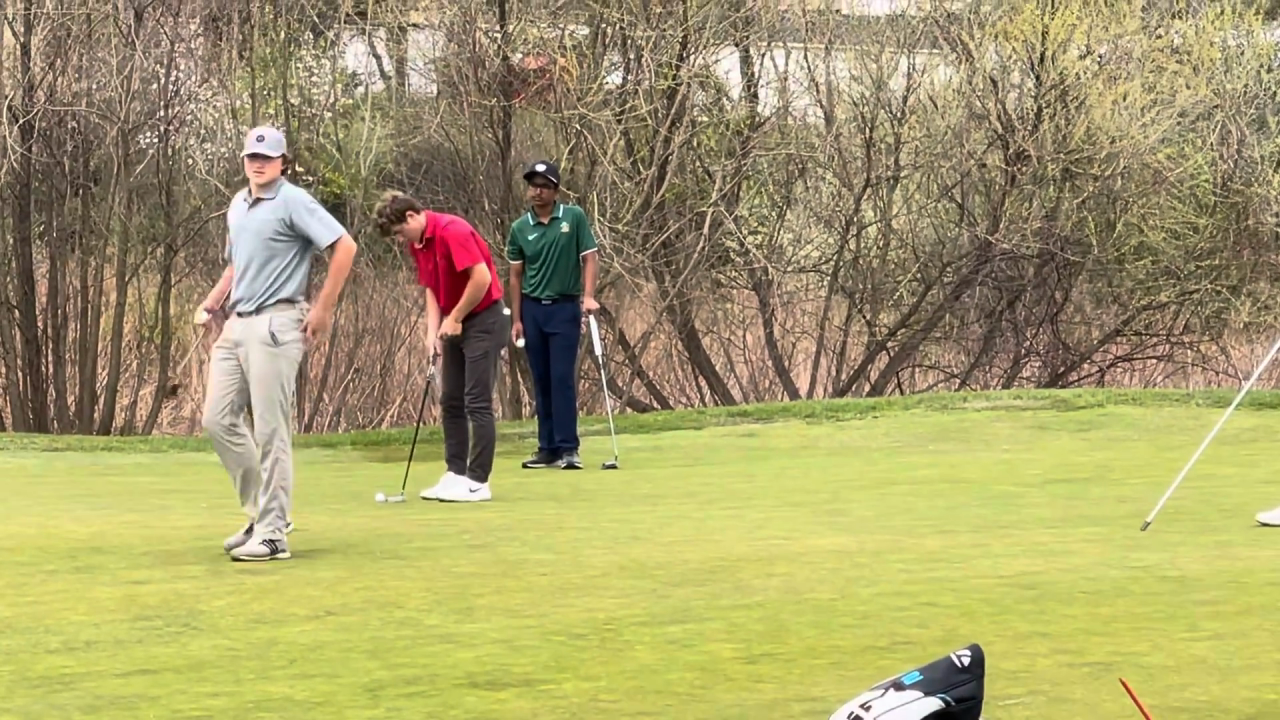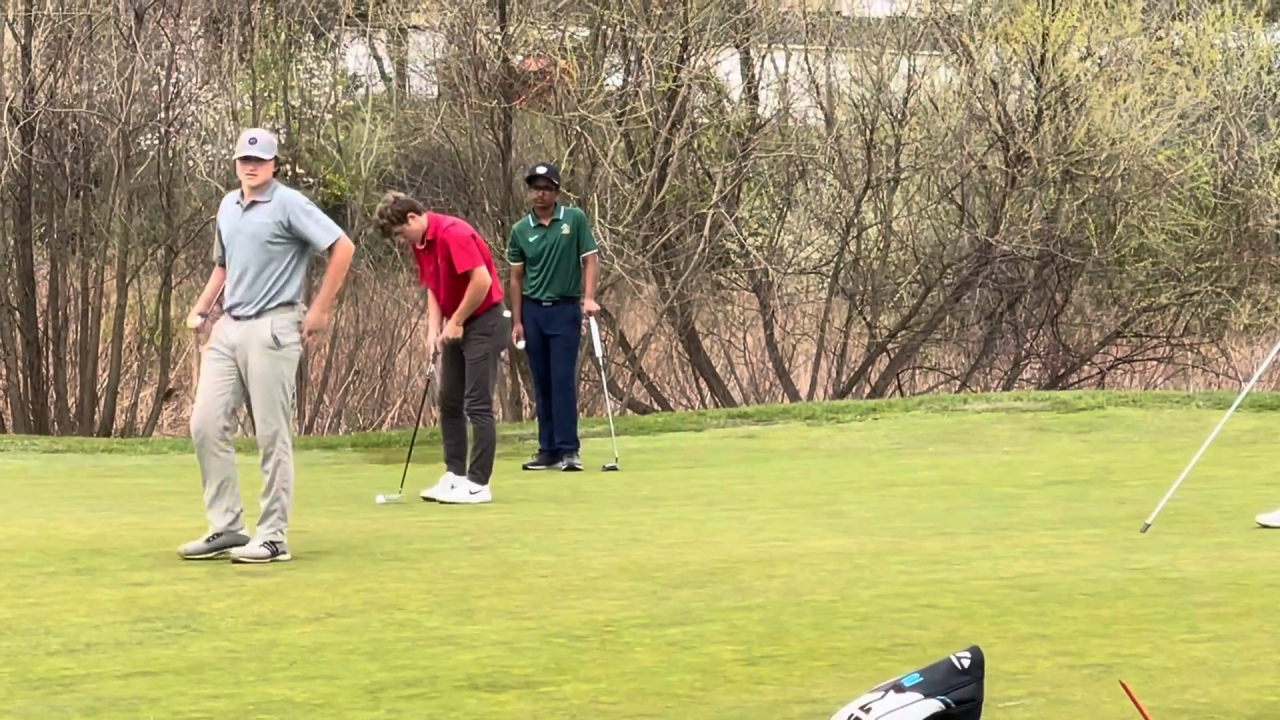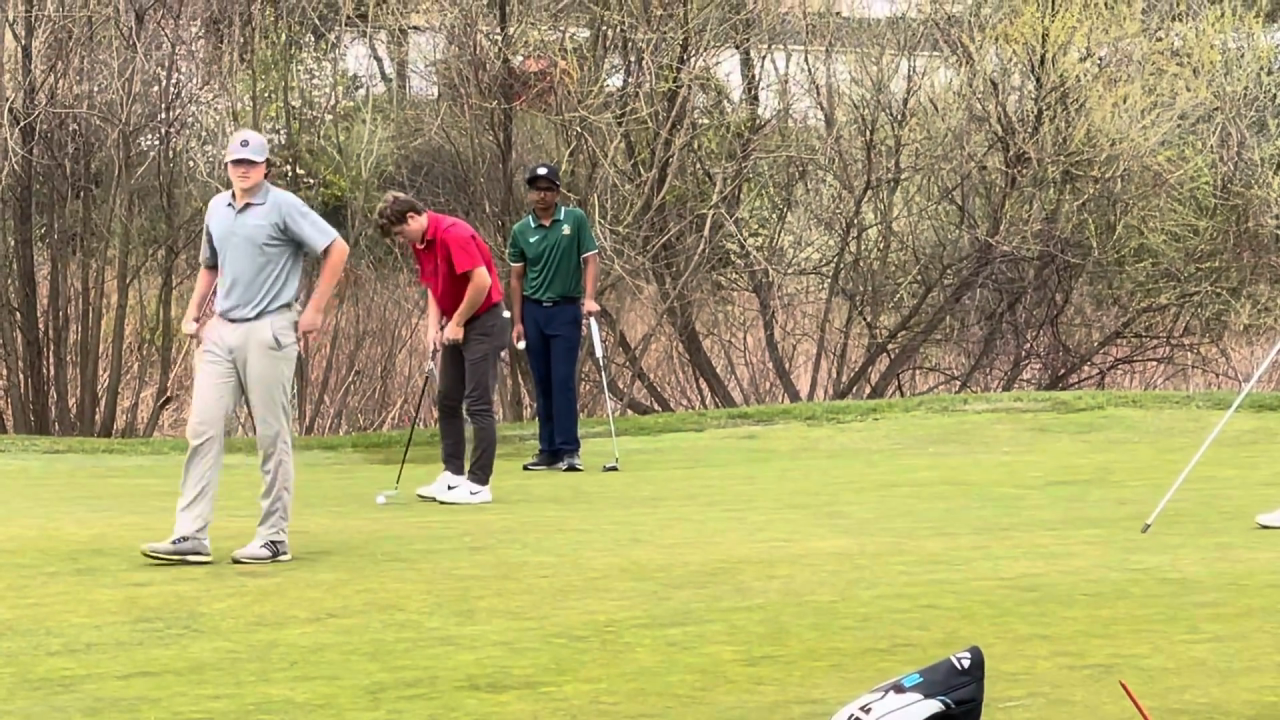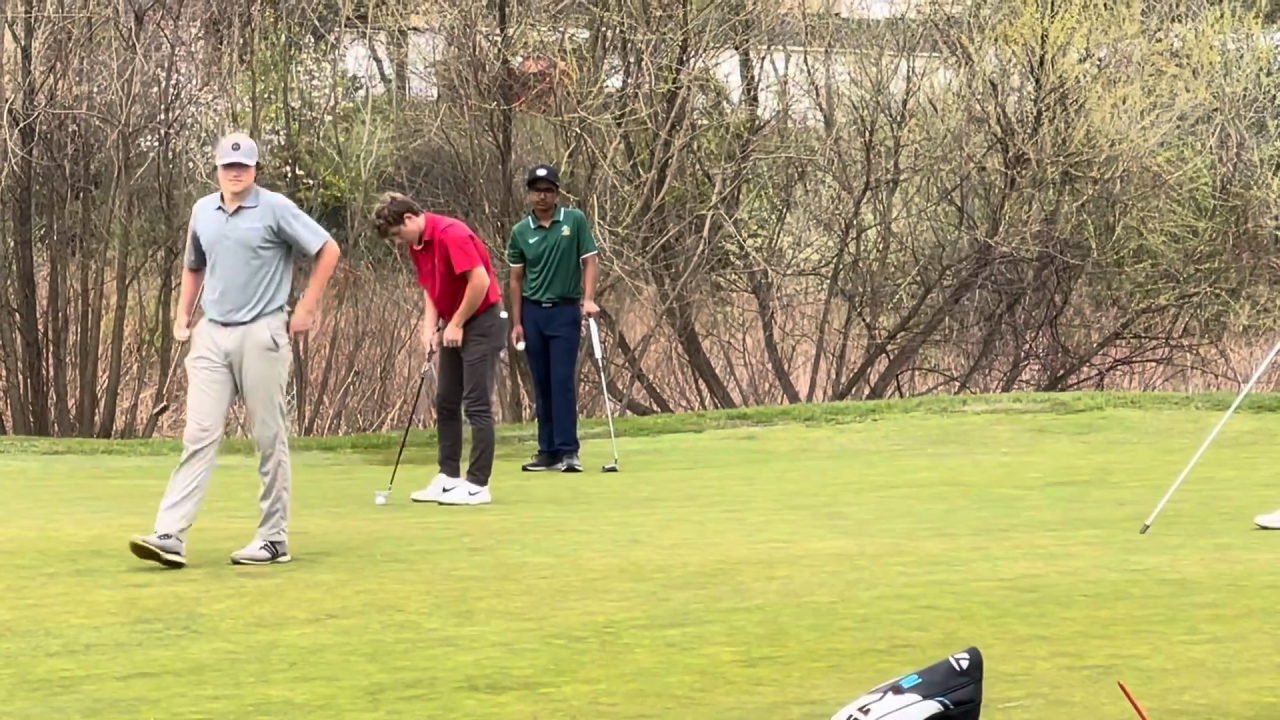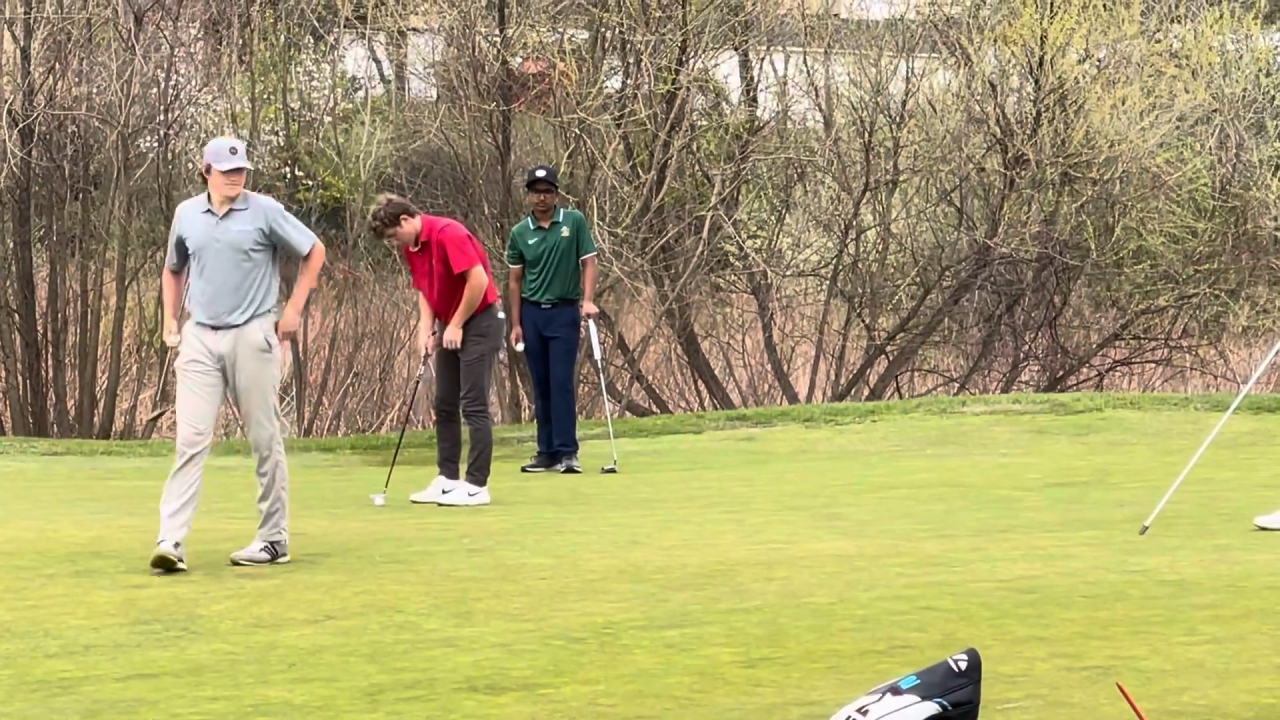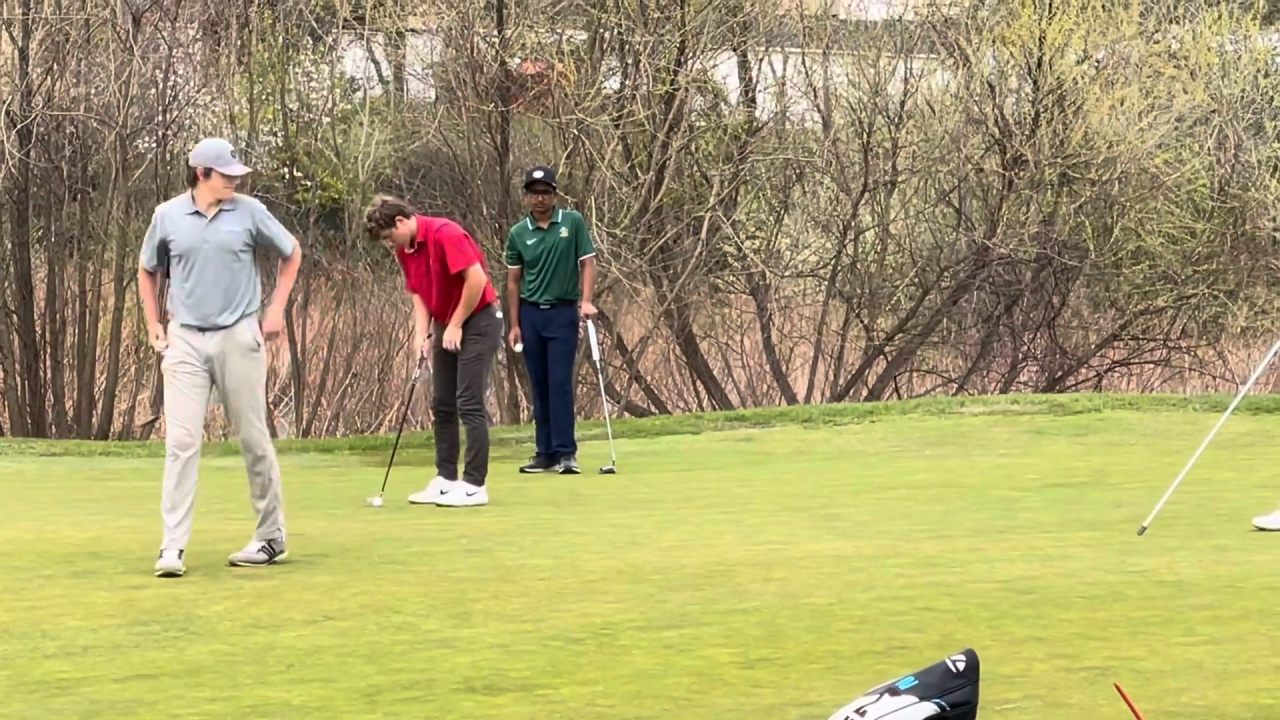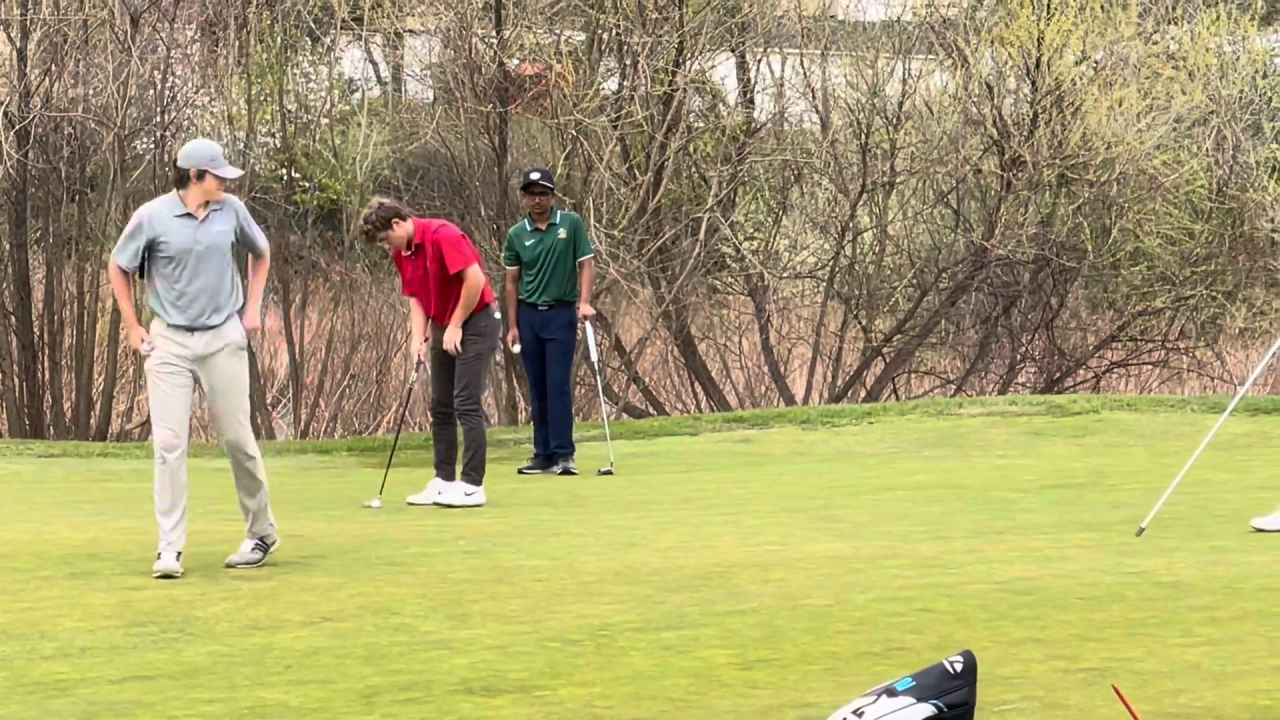
dt=0.1s
person 1, frame 1
left shoulder: (294, 201)
right shoulder: (238, 203)
left elbow: (345, 247)
left wrist: (322, 309)
right wrist: (214, 300)
left hip: (276, 326)
right hip: (236, 325)
left knee: (270, 431)
right knee: (218, 422)
left ankle: (272, 533)
right ankle: (261, 513)
person 1, frame 2
left shoulder: (291, 204)
right shoulder: (228, 205)
left elbow: (342, 248)
left wrist: (320, 308)
right wrist: (202, 307)
left hip: (273, 331)
right hip: (230, 328)
left knee: (272, 435)
right knee: (205, 425)
left ankle: (273, 535)
right ankle: (226, 527)
person 1, frame 3
left shoulder: (283, 205)
right shoulder: (216, 207)
left elbow: (337, 249)
left wrist: (315, 309)
right wrist: (192, 313)
left hip: (268, 332)
right hip: (221, 331)
left knee: (271, 436)
right knee: (203, 430)
left ankle: (273, 537)
right ankle: (190, 535)
person 1, frame 4
left shoulder: (274, 208)
right shoulder: (201, 213)
left elbow: (328, 250)
left wrist: (306, 309)
right wrist: (180, 318)
left hip: (262, 335)
right hip: (210, 336)
left knee: (269, 437)
right knee: (199, 434)
left ankle: (274, 538)
right ankle: (168, 535)
person 1, frame 5
left shoulder: (265, 210)
right shoulder: (186, 214)
left elbow: (315, 252)
right elbow: (173, 271)
left wrist: (293, 310)
right wrist: (170, 323)
left hip: (253, 337)
right hip: (200, 339)
left knee: (264, 439)
right knee: (192, 437)
left ankle: (274, 538)
right ankle: (172, 540)
person 1, frame 6
left shoulder: (251, 211)
right shoulder: (167, 215)
left elbow: (292, 255)
right elbow: (146, 270)
left wrist: (275, 311)
right wrist: (154, 326)
left hip: (240, 339)
right hip: (186, 340)
left knee: (255, 439)
right knee: (183, 441)
left ankle: (270, 537)
right ankle: (174, 547)
person 1, frame 7
left shoulder: (232, 210)
right shoulder: (151, 216)
left elbow: (261, 253)
right elbow: (118, 268)
left wrist: (253, 307)
right wrist: (132, 327)
left hip: (223, 337)
right hip: (169, 340)
left knee: (238, 438)
right knee: (170, 442)
left ankle: (262, 531)
right ankle: (170, 548)
person 2, frame 1
left shoulder: (453, 231)
right shoulder: (417, 244)
left elbow: (482, 278)
left wrist: (454, 318)
right wrist: (433, 329)
left hip: (484, 320)
right hip: (455, 322)
left knee: (477, 402)
right knee: (451, 401)
left ankle: (477, 482)
right ankle: (456, 474)
person 2, frame 2
left shoulder: (454, 233)
right shoulder: (420, 244)
left elbow: (481, 280)
left wrist: (456, 321)
right wrist: (434, 328)
left hip: (484, 322)
right hip: (456, 325)
left knee: (477, 404)
right knee: (449, 401)
left ankle: (478, 484)
right ankle: (455, 475)
person 2, frame 3
left shoulder: (453, 233)
right shoulder: (420, 243)
left elbow: (481, 281)
left wrist: (457, 322)
right wrist: (434, 326)
left hip: (484, 323)
right hip: (455, 326)
left knee: (478, 404)
right knee: (447, 400)
left ankle: (478, 484)
right ankle: (453, 474)
person 2, frame 4
left shoulder: (451, 233)
right shoulder: (416, 245)
left elbow: (480, 281)
left wrist: (456, 324)
right wrist: (430, 327)
left hip: (481, 323)
right hip: (453, 327)
left knee: (476, 405)
right knee: (446, 404)
left ankle: (477, 485)
right ankle: (448, 478)
person 2, frame 5
left shoulder: (448, 234)
right shoulder: (411, 247)
left elbow: (479, 280)
left wrist: (457, 325)
right wrist: (426, 331)
left hip: (478, 324)
right hip: (448, 328)
left knee: (473, 405)
right knee: (444, 405)
left ankle: (476, 485)
right ankle: (448, 479)
person 2, frame 6
left shoulder: (445, 233)
right shoulder: (405, 251)
left elbow: (477, 278)
left wrist: (456, 325)
right wrist: (421, 334)
left hip: (476, 323)
right hip: (446, 327)
left knee: (470, 404)
right knee: (443, 406)
left ankle: (474, 485)
right ankle: (446, 479)
person 2, frame 7
left shoulder: (442, 234)
right shoulder: (401, 254)
left elbow: (476, 279)
right elbow: (415, 297)
left wrist: (456, 326)
right wrist: (418, 338)
left hip: (474, 324)
right hip: (443, 328)
left knee: (467, 404)
right knee: (440, 407)
left ankle: (472, 485)
right ankle: (445, 480)
person 3, frame 1
left shoulder: (575, 217)
right shoulder: (519, 228)
left elbow: (589, 258)
right elbow: (515, 276)
left wrist: (589, 295)
right wrist: (516, 319)
left hip: (565, 307)
right hip: (532, 309)
left knee: (562, 378)
right knee: (541, 382)
left ankle: (568, 448)
right ankle: (548, 448)
person 3, frame 2
left shoulder: (575, 219)
right shoulder: (519, 230)
left elbow: (589, 259)
right elbow: (516, 278)
left wrist: (589, 297)
right wrist: (517, 321)
left hip: (565, 309)
right hip: (533, 311)
left knee: (563, 380)
right knee: (541, 384)
left ankle: (568, 449)
right ankle: (548, 449)
person 3, frame 3
left shoulder: (576, 219)
right shoulder: (520, 231)
left elbow: (590, 260)
right elbow: (516, 278)
left wrist: (589, 298)
right wrist: (517, 322)
left hip: (566, 310)
right hip: (533, 311)
left knee: (563, 380)
right knee: (542, 384)
left ankle: (569, 450)
right ankle: (548, 449)
person 3, frame 4
left shoulder: (575, 220)
right shoulder: (520, 232)
left elbow: (589, 261)
right elbow: (516, 279)
left wrist: (589, 299)
right wrist: (516, 323)
left hip: (565, 310)
right hip: (533, 312)
left knee: (563, 381)
right knee: (541, 385)
left ankle: (568, 450)
right ankle: (548, 450)
person 3, frame 5
left shoulder: (575, 221)
right shoulder: (519, 233)
left elbow: (589, 262)
right elbow: (515, 280)
left wrist: (588, 300)
right wrist: (516, 324)
left hip: (564, 311)
right hip: (532, 313)
left knee: (562, 382)
right knee: (540, 386)
left ankle: (567, 451)
right ankle: (547, 451)
person 3, frame 6
left shoulder: (574, 222)
right shoulder: (518, 233)
left elbow: (587, 263)
right elbow: (513, 281)
left wrist: (586, 300)
right wrist: (514, 324)
left hip: (563, 312)
right hip: (530, 314)
left knee: (560, 383)
right knee: (539, 386)
left ankle: (566, 452)
right ankle: (545, 452)
person 3, frame 7
left shoulder: (572, 223)
right shoulder: (516, 234)
left elbow: (585, 264)
right elbow: (511, 282)
left wrist: (584, 301)
right wrist: (512, 325)
left hip: (561, 313)
right hip: (528, 315)
left knee: (558, 384)
right knee: (537, 387)
left ankle: (563, 453)
right ankle: (543, 453)
